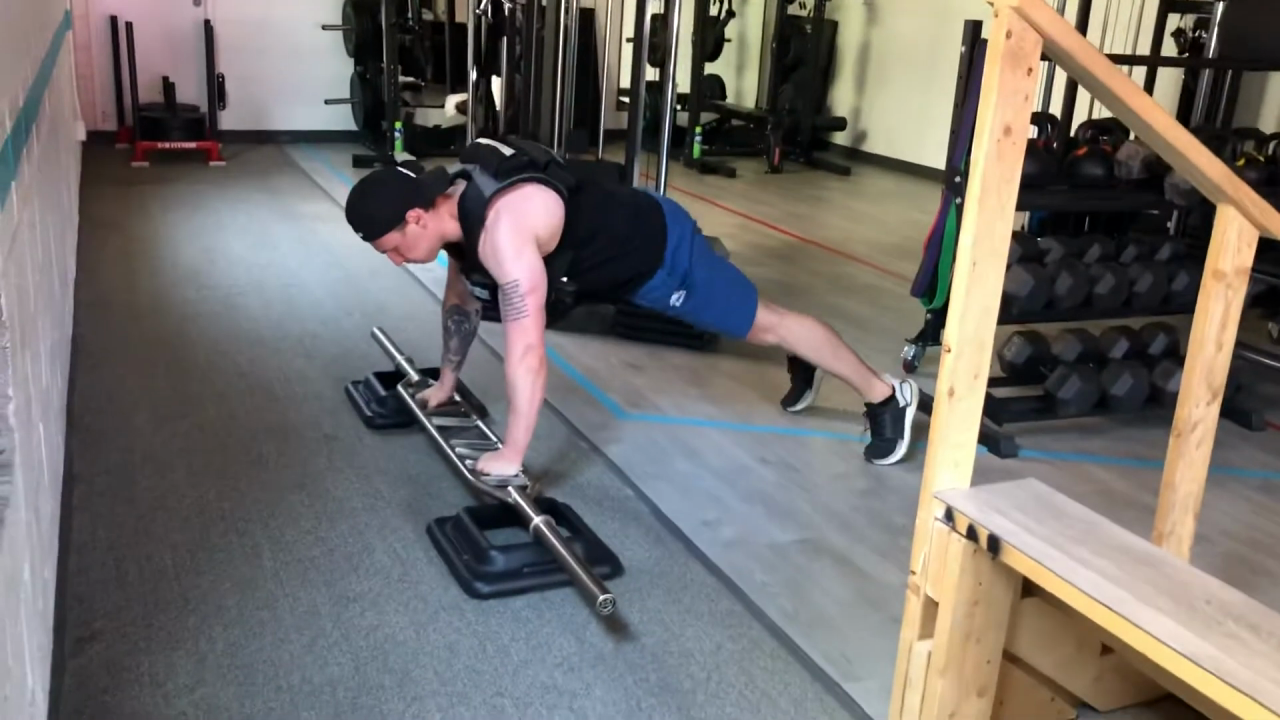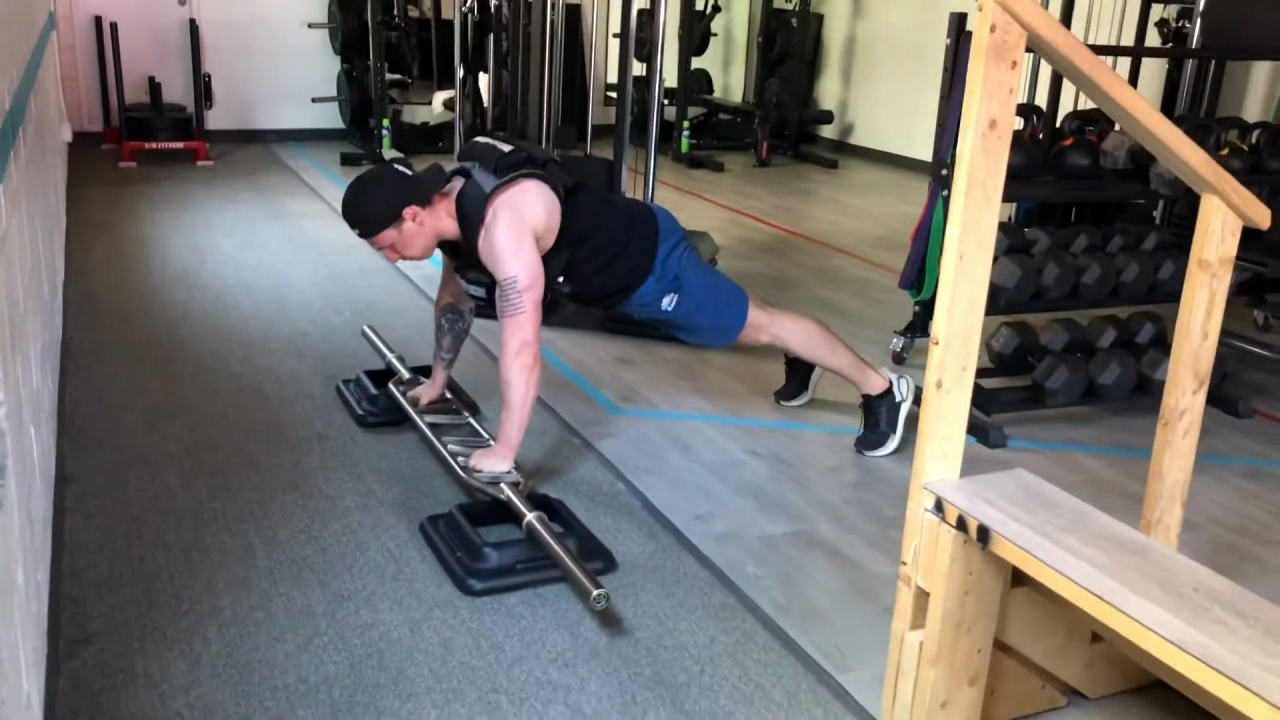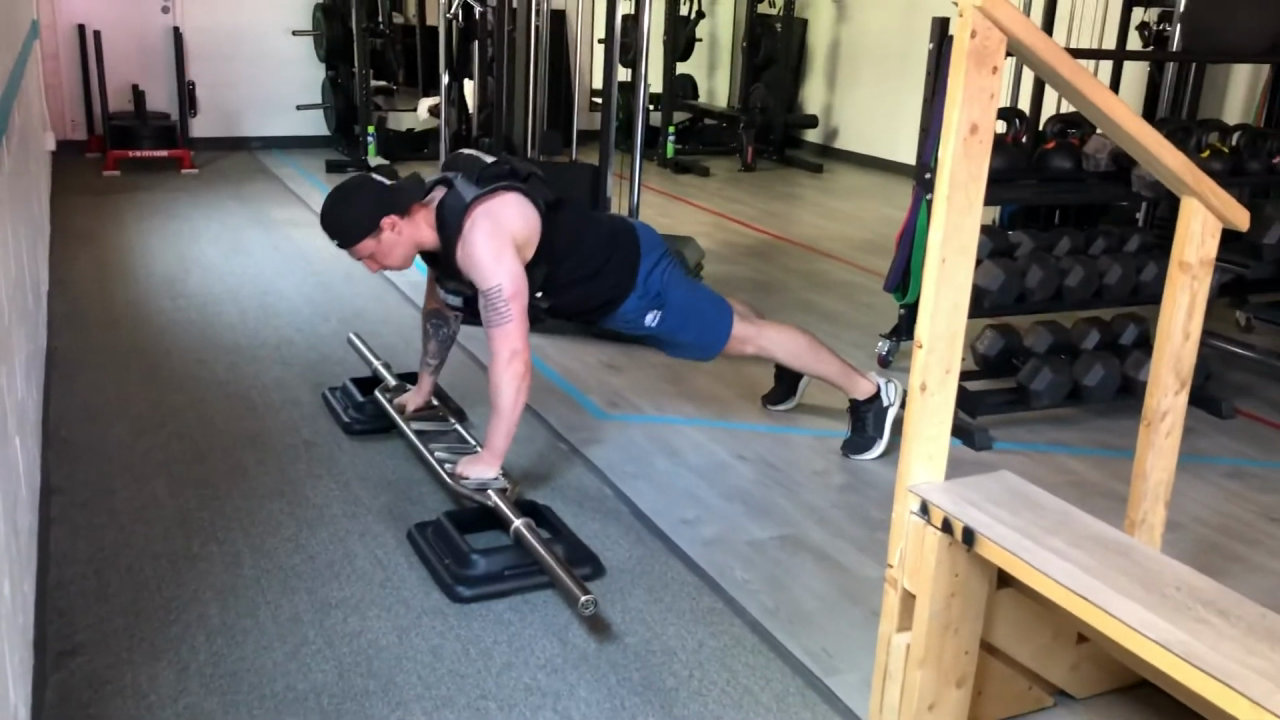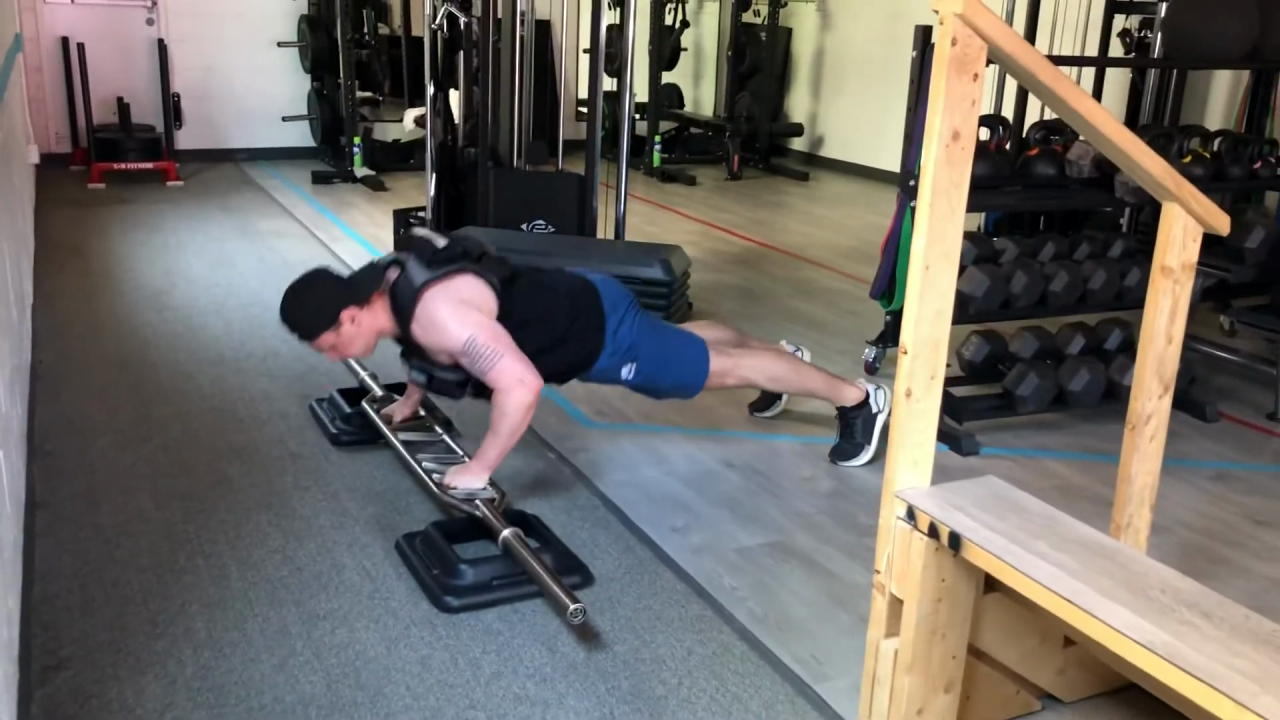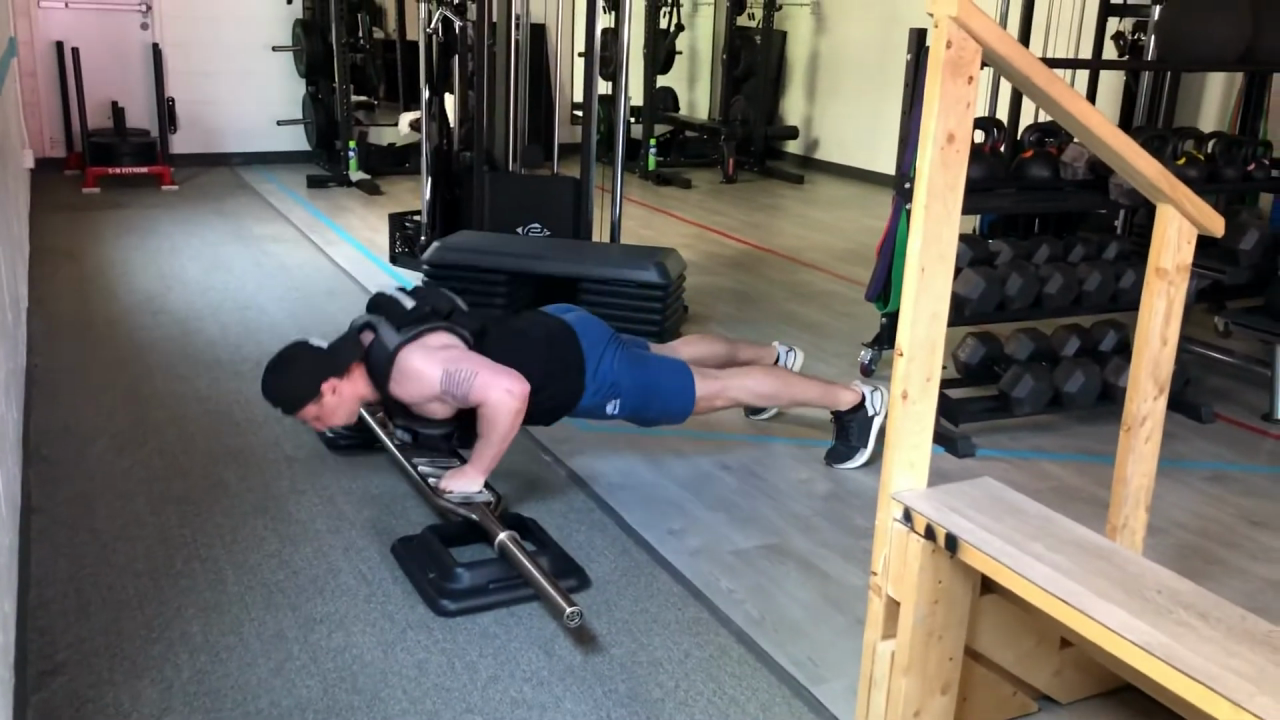
dt=0.3s
person 1, frame 1
left shoulder: (502, 229)
right shoulder: (453, 208)
left elbow: (526, 352)
right elbow: (460, 299)
left wrist: (511, 455)
right wrist: (446, 381)
left hip: (658, 249)
right hip: (626, 251)
left knee: (762, 322)
right knee: (732, 310)
left ankle: (886, 395)
right ankle: (803, 366)
person 1, frame 2
left shoulder: (500, 225)
right shoulder: (448, 205)
left elbow: (521, 350)
right elbow: (455, 298)
left wrist: (503, 453)
right wrist: (437, 378)
left hip: (649, 260)
right hip: (616, 264)
left knee: (755, 323)
right knee: (732, 310)
left ankle: (882, 388)
right ankle: (801, 363)
person 1, frame 3
left shoulder: (479, 237)
right shoulder: (429, 215)
left elbow: (510, 357)
right elbow: (440, 303)
left wrist: (490, 459)
right wrist: (424, 385)
left hip: (631, 276)
right hip: (602, 268)
left knee: (742, 335)
right knee: (714, 315)
left ankle: (870, 392)
right ankle: (791, 370)
person 1, frame 4
left shoulder: (433, 312)
right shoulder: (392, 285)
left elbow: (520, 386)
left wrist: (478, 469)
right wrist: (411, 397)
left hip: (601, 334)
right hip: (575, 305)
left knee: (722, 371)
right knee: (684, 338)
left ankle: (856, 398)
right ankle: (783, 351)
person 1, frame 5
left shoulder: (408, 374)
right shoulder: (368, 343)
left elbow: (510, 390)
left wrist: (476, 472)
right wrist: (405, 415)
left hip: (583, 371)
right hip: (555, 331)
left knee: (709, 390)
right knee: (666, 354)
left ankle: (853, 399)
right ankle: (771, 354)
